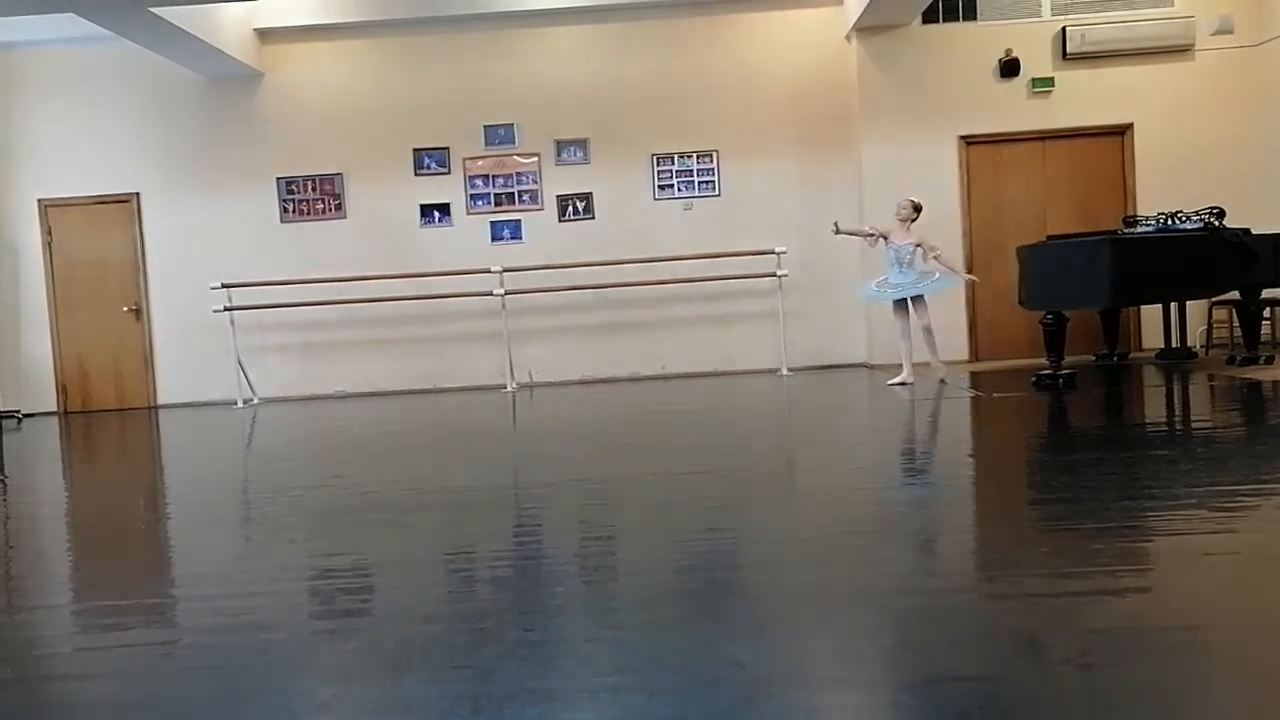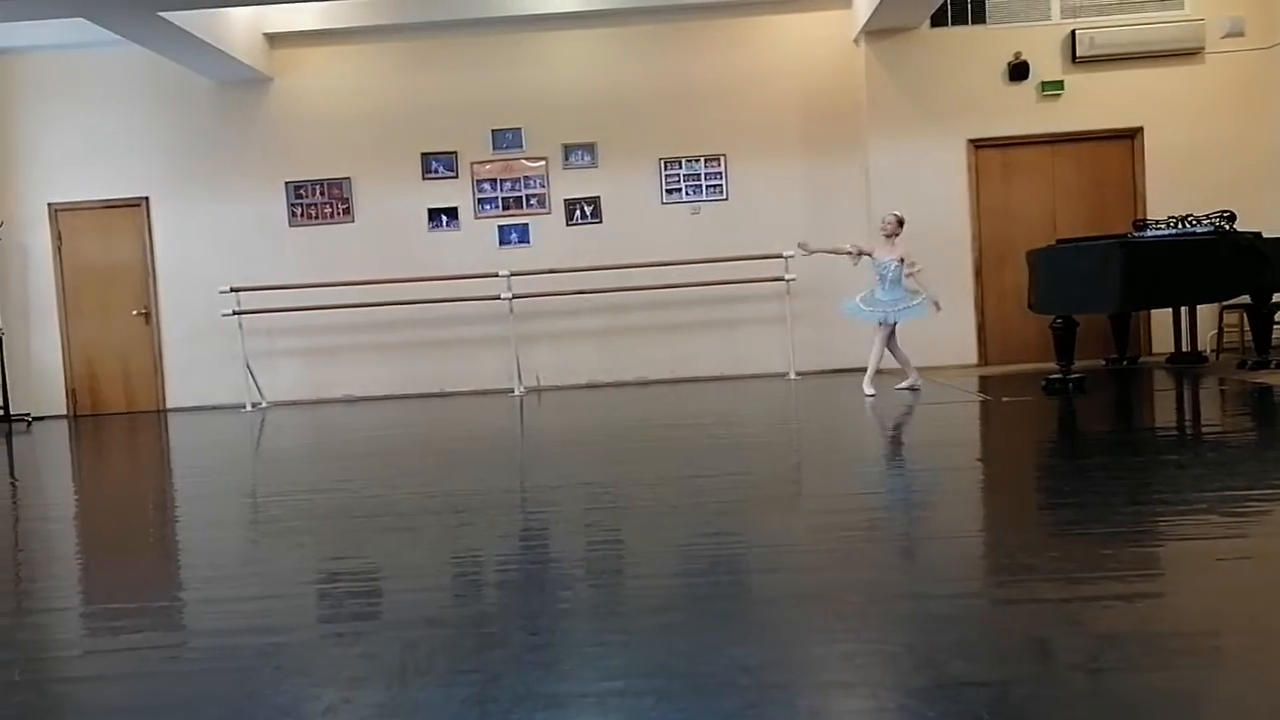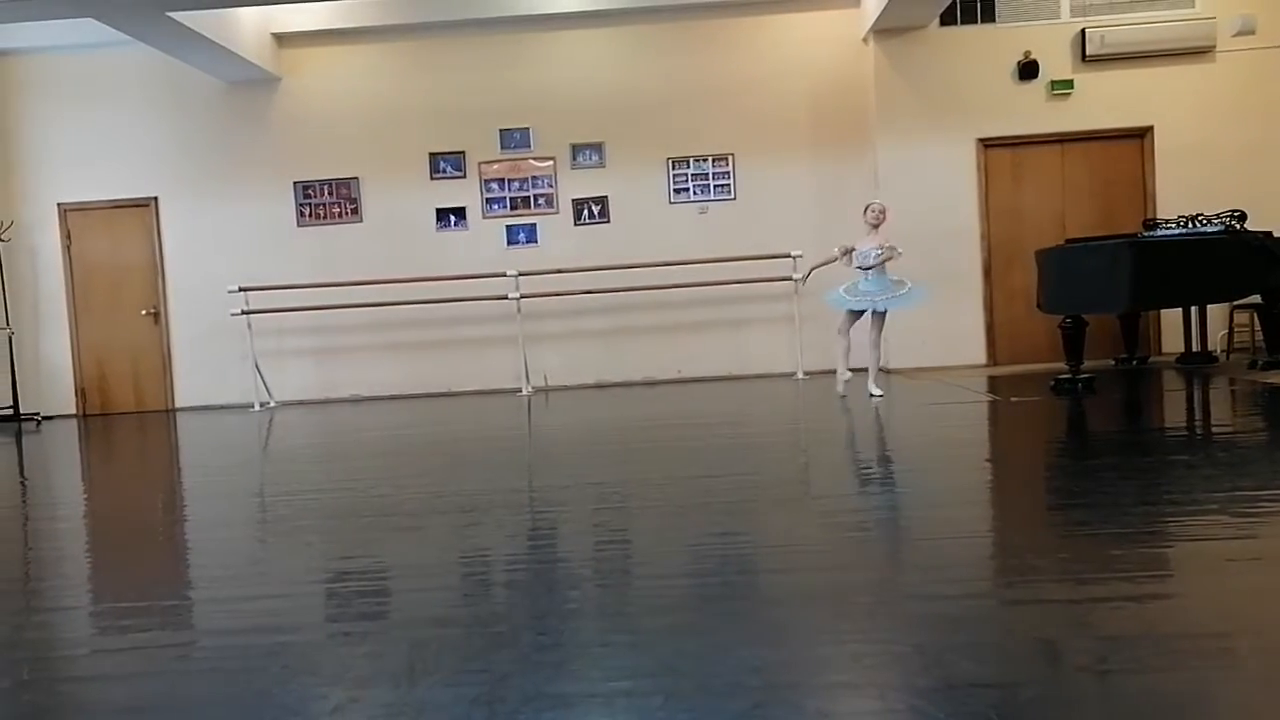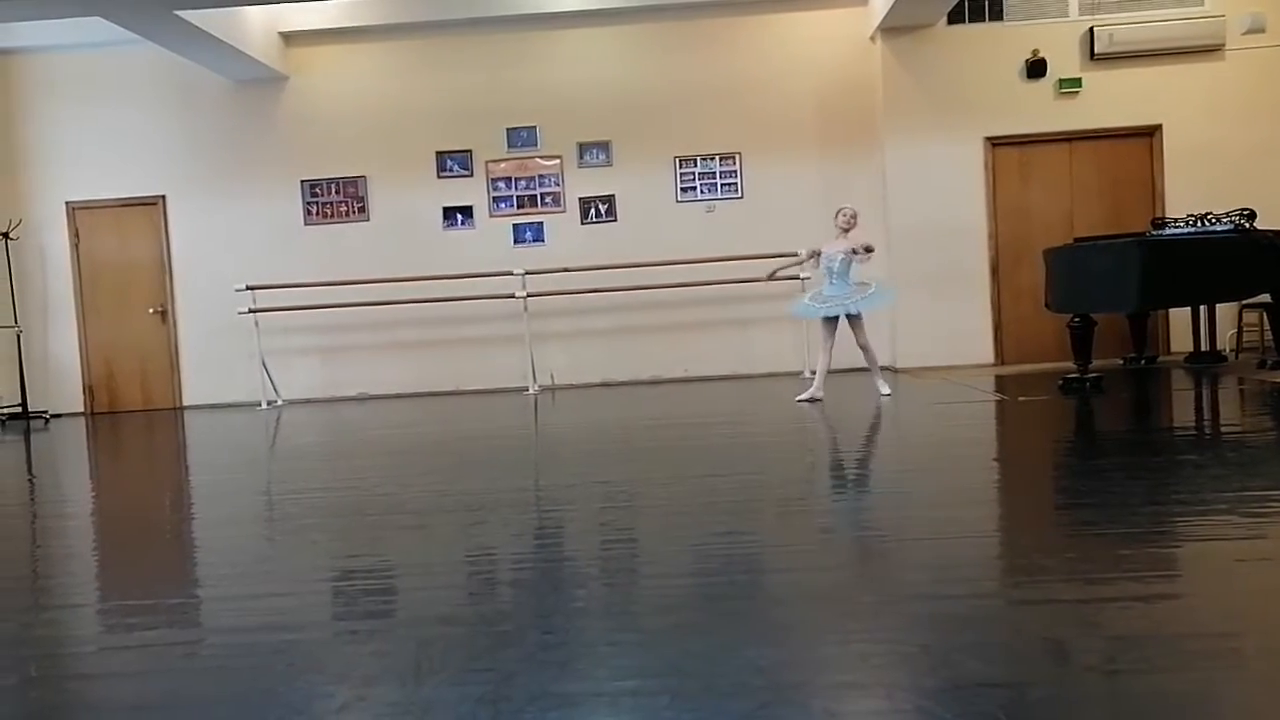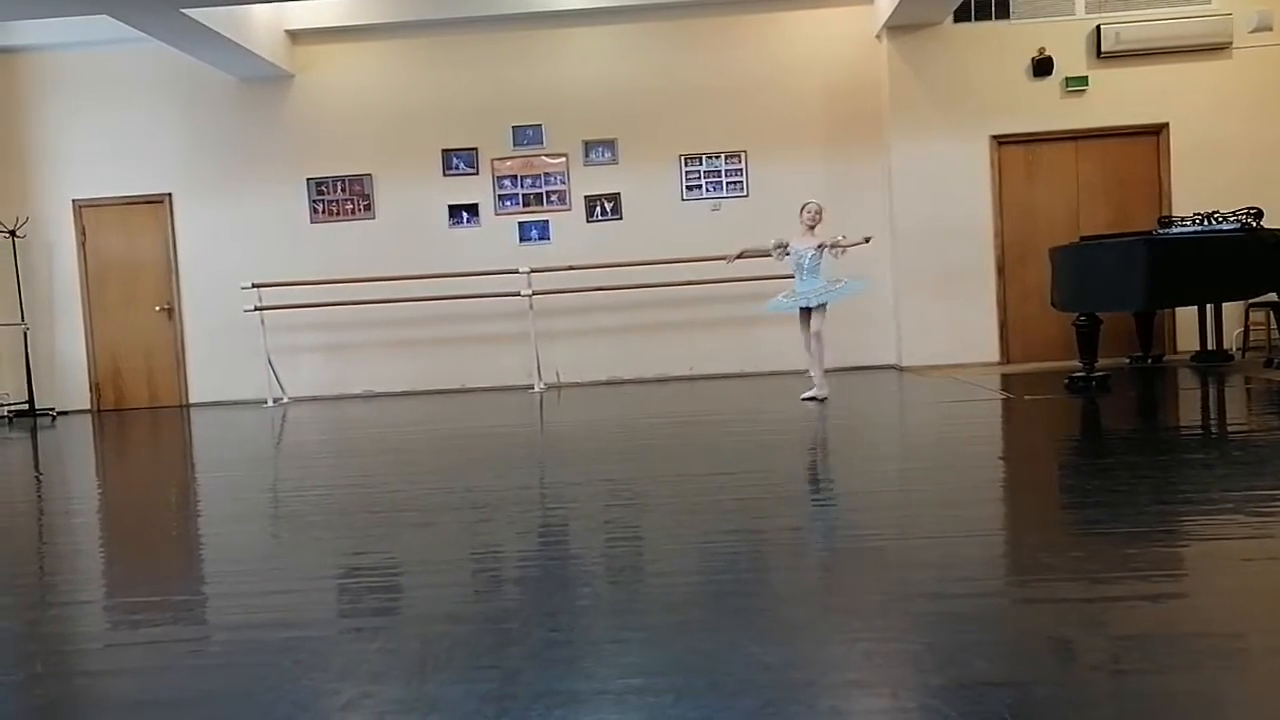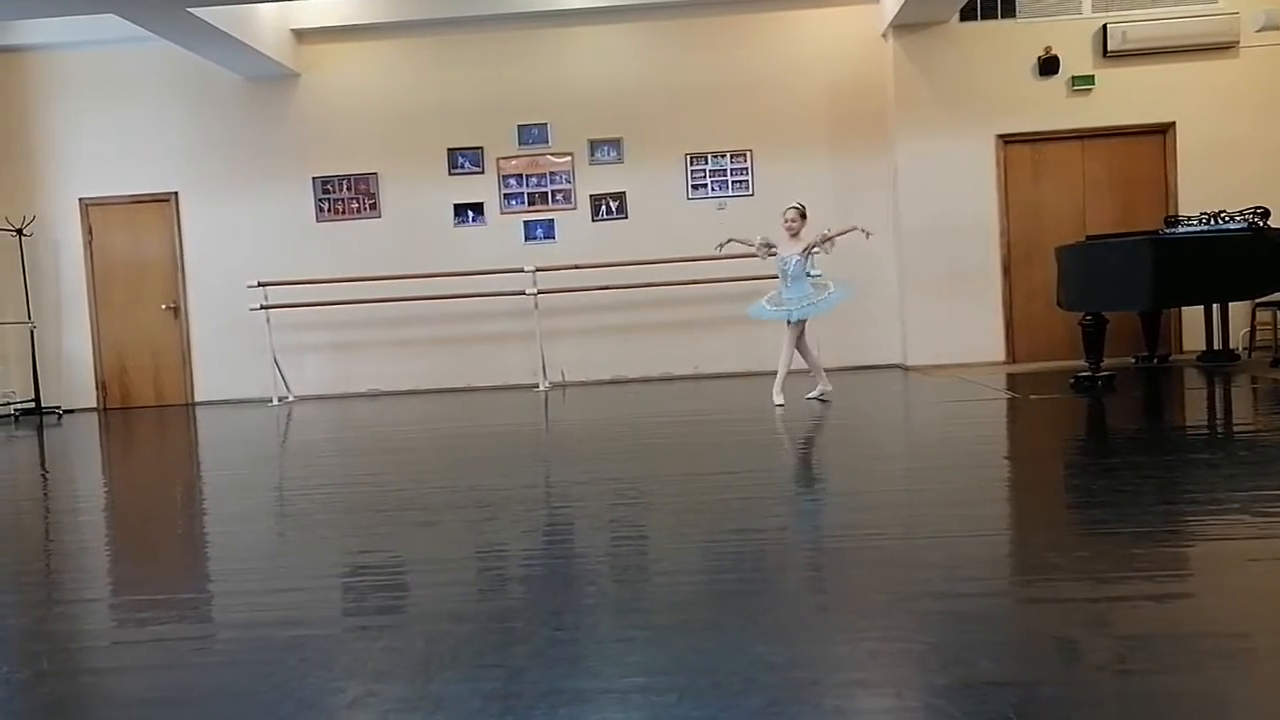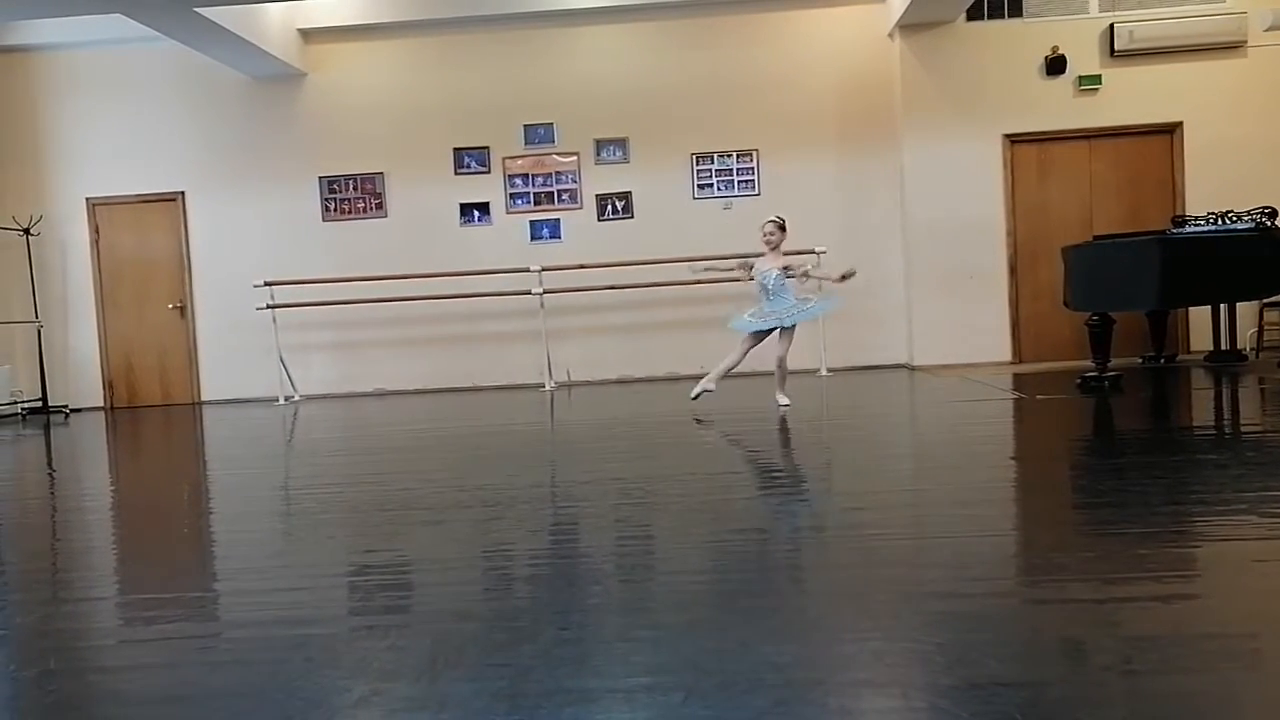
dt=0.5s
person 1, frame 1
left shoulder: (916, 239)
right shoulder: (888, 233)
left elbow: (938, 257)
right elbow: (865, 233)
left wrist: (961, 274)
right wrist: (842, 231)
left hip: (914, 283)
right hip: (895, 285)
left knee: (925, 324)
right knee: (903, 329)
left ankle: (935, 359)
right ankle: (907, 372)
person 1, frame 2
left shoulder: (901, 253)
right shoulder: (874, 251)
left elbow: (915, 274)
right elbow: (846, 251)
left wrist: (929, 295)
right wrist: (815, 250)
left hip: (895, 301)
right hip: (879, 301)
left knee: (880, 339)
right knee: (890, 341)
left ankle: (868, 381)
right ankle: (913, 376)
person 1, frame 3
left shoulder: (882, 240)
right shoulder: (858, 244)
left elbow: (890, 254)
right elbow: (837, 256)
left wrist: (872, 264)
right wrist: (812, 268)
left hip: (879, 291)
right hip: (861, 291)
left knee: (874, 338)
right knee: (842, 329)
left ankle: (872, 382)
right ankle: (842, 371)
person 1, frame 4
left shoulder: (851, 245)
right shoulder: (825, 247)
left elbow: (864, 250)
right elbow: (803, 258)
left wrist: (867, 250)
right wrist: (778, 269)
left hip: (847, 296)
right hip: (828, 297)
left knee: (862, 342)
right knee: (826, 344)
left ankle: (879, 379)
right ankle: (817, 387)
person 1, frame 5
left shoulder: (821, 242)
right shoulder: (791, 243)
left elbow: (841, 244)
right elbow: (768, 249)
left wrist: (863, 241)
right wrist: (742, 252)
left hip: (818, 290)
right hip: (801, 294)
left knee: (816, 330)
right knee: (808, 343)
left ankle: (819, 377)
right ankle: (820, 386)
person 1, frame 6
left shoulder: (806, 245)
right shoulder: (779, 245)
left elbow: (829, 236)
right elbow: (754, 243)
left wrist: (857, 228)
right wrist: (730, 239)
left hip: (803, 298)
right hip: (786, 299)
left knee: (789, 342)
right knee: (799, 343)
left ankle: (778, 389)
right ankle: (824, 384)
person 1, frame 7
left shoulder: (784, 262)
right shoulder: (758, 262)
left elbow: (810, 272)
right elbow: (731, 267)
left wrist: (835, 278)
right wrist: (705, 268)
left hip: (787, 311)
right hip: (766, 314)
left knee: (780, 356)
right knee: (743, 347)
left ankle: (780, 392)
right ankle: (710, 380)
